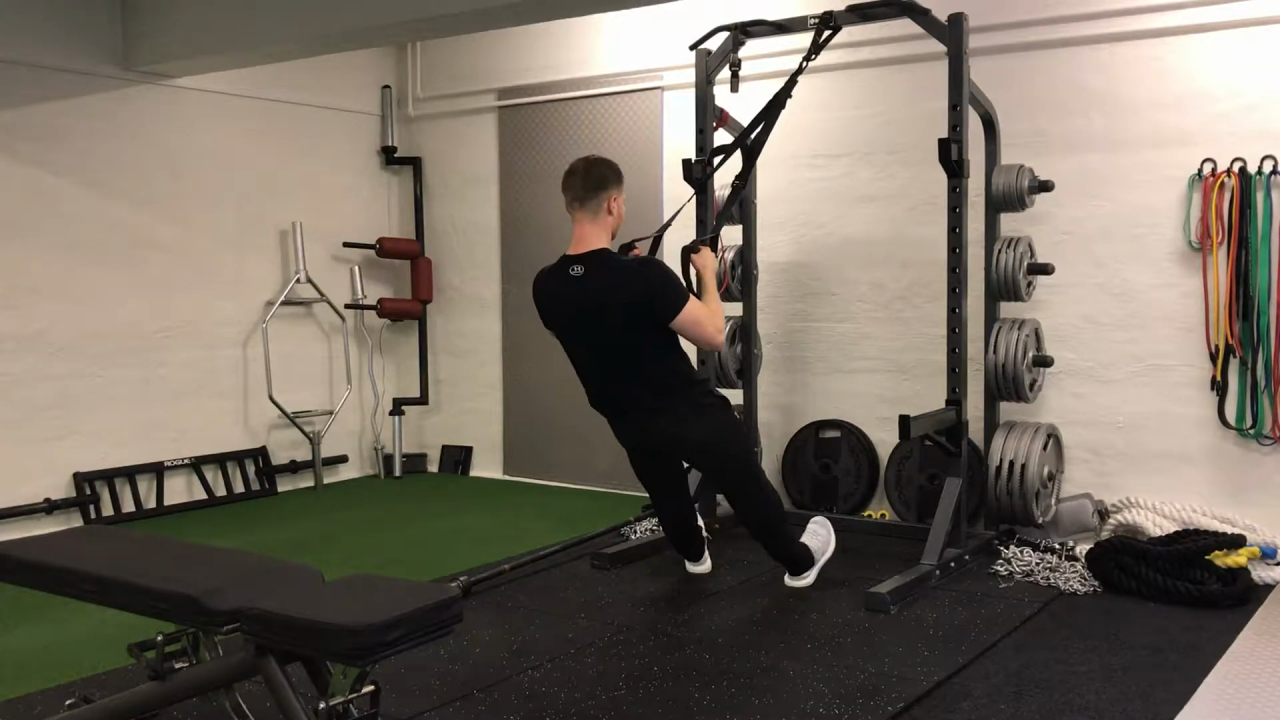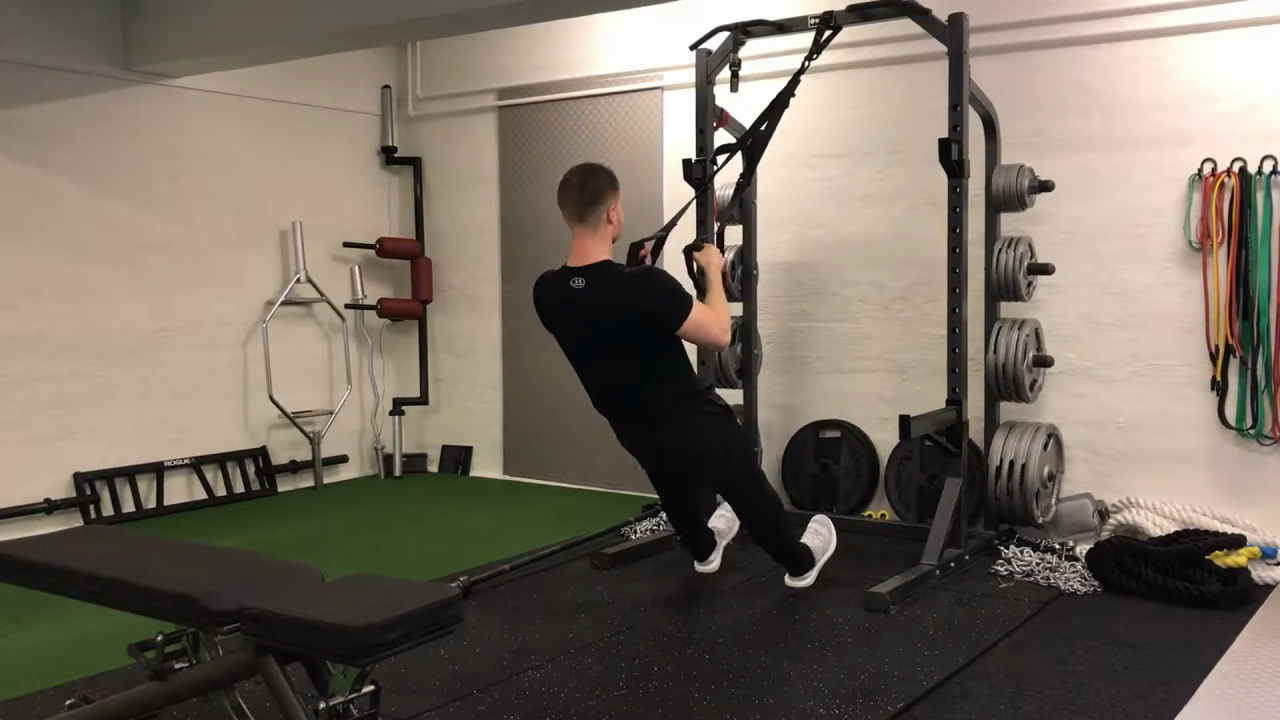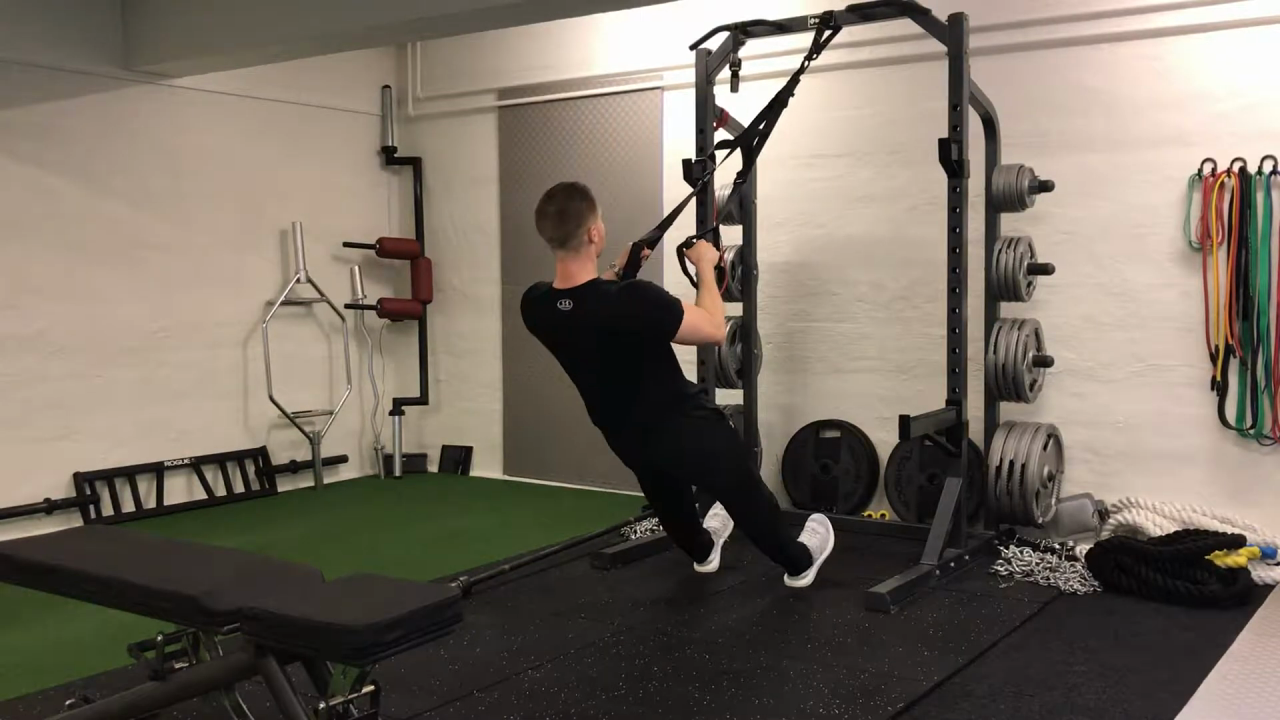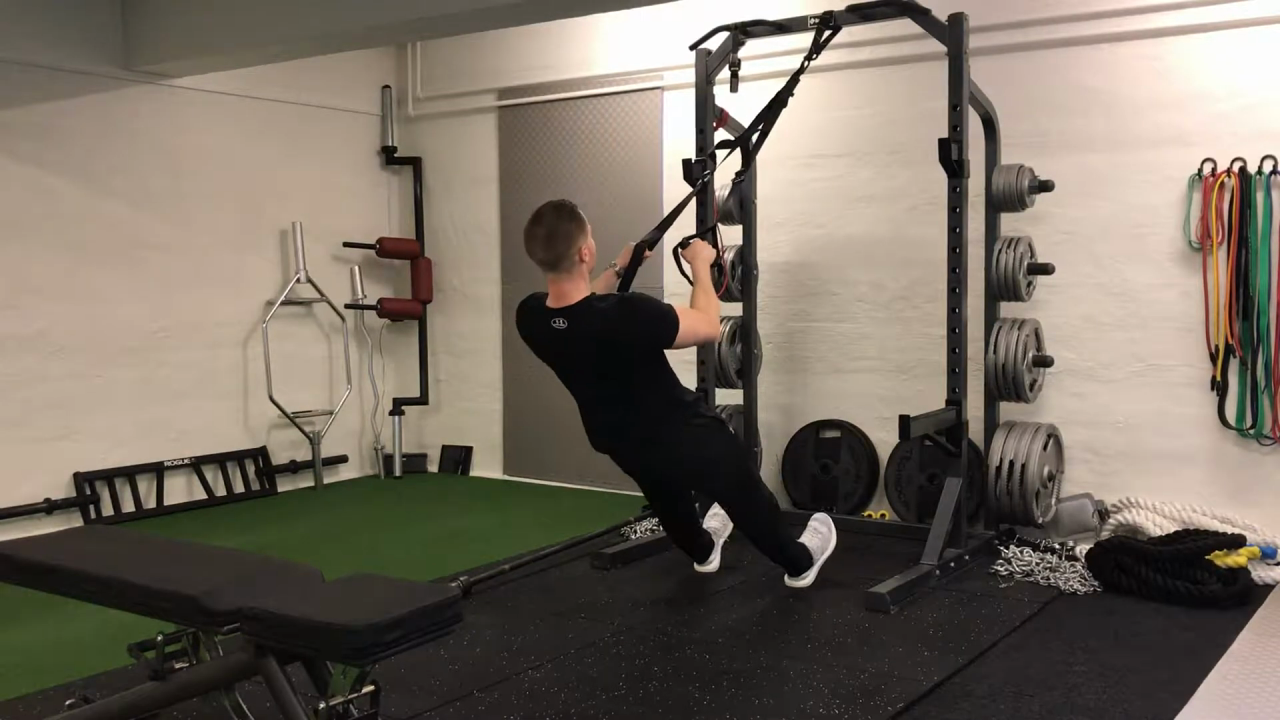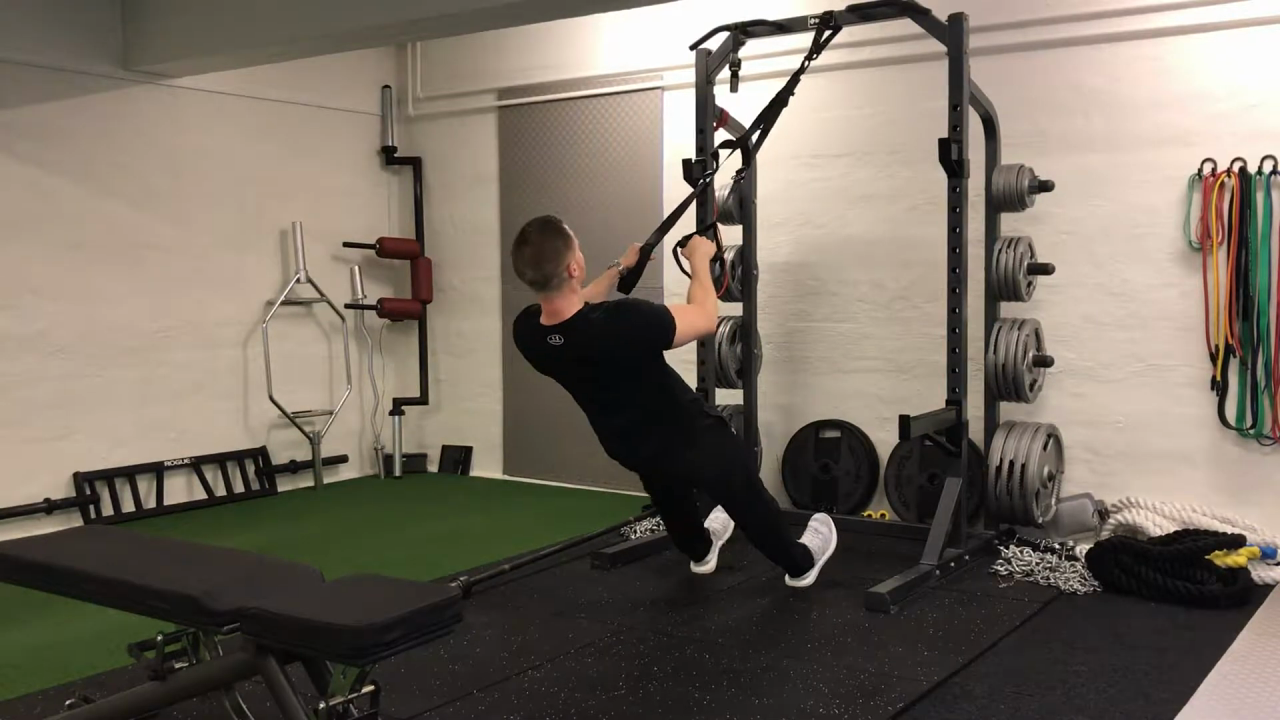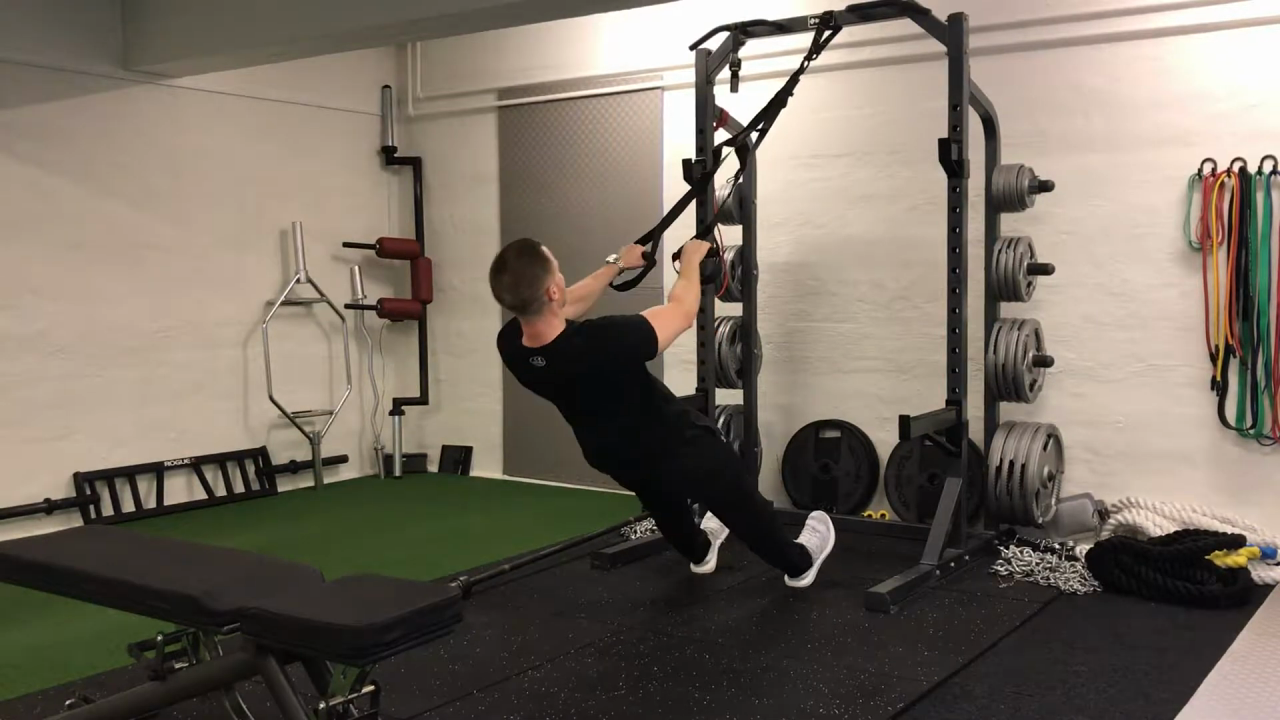
dt=0.3s
person 1, frame 1
left shoulder: (547, 287)
right shoulder: (643, 275)
right elbow: (713, 335)
right wrist: (707, 274)
left hip: (629, 423)
right hip: (689, 414)
left knee: (662, 483)
right knee: (746, 488)
left ankle: (694, 551)
right ankle: (799, 562)
person 1, frame 2
left shoulder: (547, 294)
right shoulder: (645, 287)
right elbow: (719, 335)
right wrist: (712, 271)
left hip: (633, 428)
right hip: (692, 424)
left knee: (674, 483)
right knee: (748, 491)
left ankle: (704, 548)
right ankle: (801, 563)
person 1, frame 3
left shoulder: (535, 307)
right shoulder: (635, 302)
right elbow: (714, 329)
left wrist: (617, 272)
right wrist: (705, 267)
left hip: (625, 437)
right hip: (686, 431)
left knee: (666, 487)
right knee: (742, 492)
left ankle: (701, 548)
right ankle: (798, 561)
person 1, frame 4
left shoulder: (530, 319)
right shoulder: (629, 316)
right elbow: (708, 327)
left wrist: (617, 270)
right wrist: (700, 265)
left hip: (622, 444)
right hip: (685, 438)
left knee: (668, 483)
right knee: (744, 495)
left ankle: (702, 549)
right ankle: (800, 562)
person 1, frame 5
left shoulder: (526, 333)
right shoulder: (624, 321)
right elbow: (705, 318)
left wrist: (618, 268)
right wrist: (699, 261)
left hip: (630, 446)
right hip: (689, 439)
left knee: (669, 479)
right knee: (742, 493)
left ankle: (699, 550)
right ankle: (800, 562)
person 1, frame 6
left shoulder: (511, 347)
right shoulder: (604, 343)
left elbow: (571, 304)
right elbow: (683, 313)
left wrist: (616, 263)
right wrist: (691, 260)
left hip: (616, 457)
right hip: (679, 450)
left knee: (659, 488)
right knee: (737, 502)
left ankle: (699, 550)
right ankle: (798, 563)
